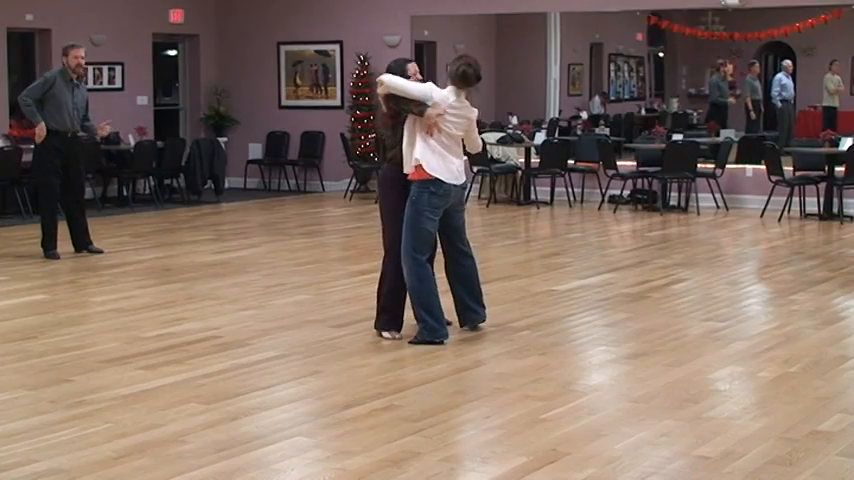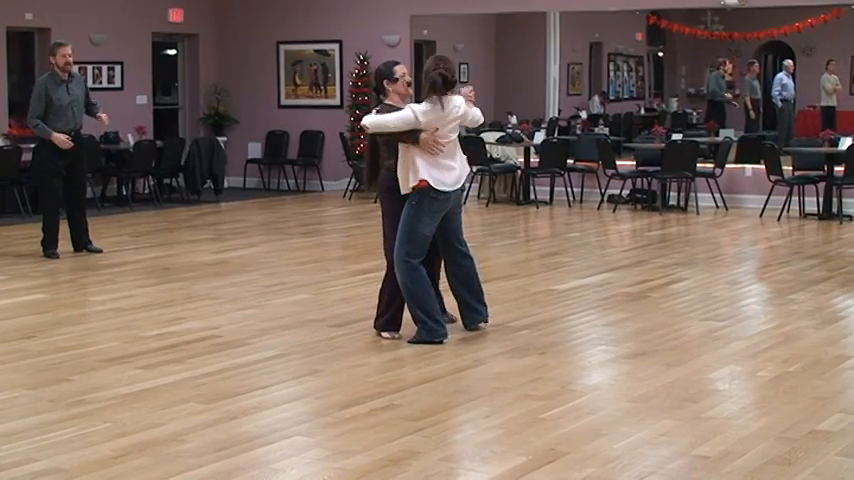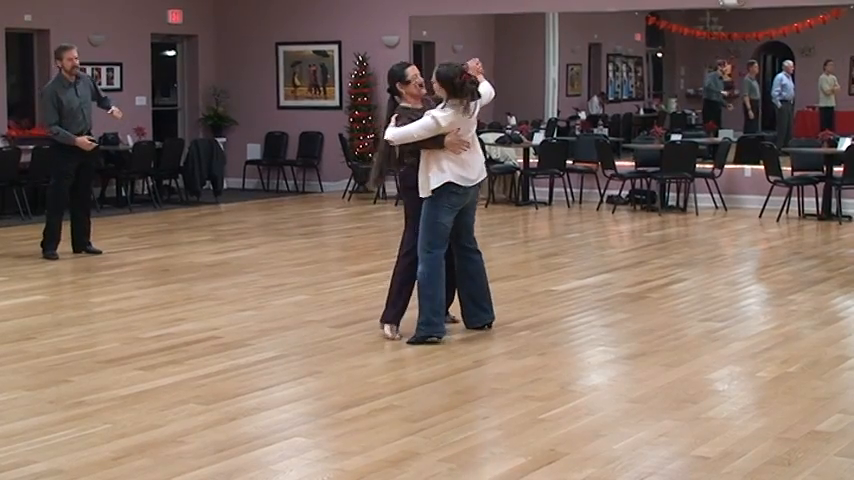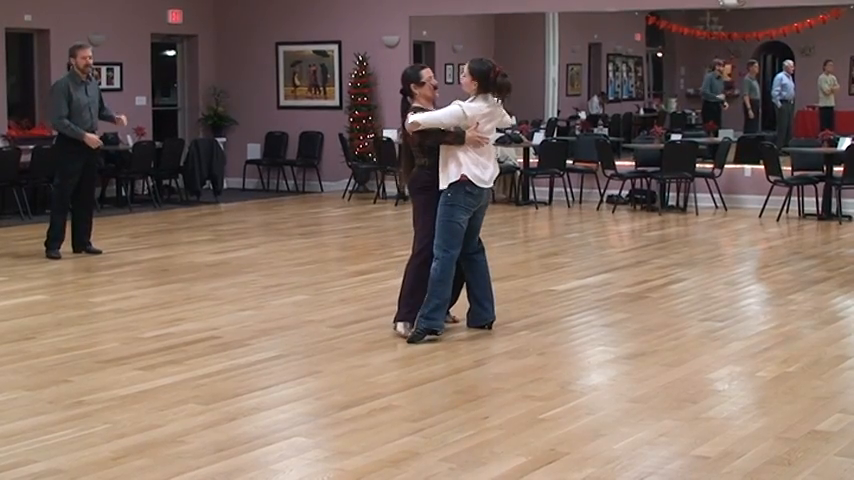
dt=0.4s
person 1, frame 1
left shoulder: (434, 95)
right shoulder: (469, 112)
left elbow: (386, 80)
right elbow: (475, 147)
left wrist: (383, 92)
left hip: (430, 185)
right hip: (455, 185)
left knee: (414, 256)
right knee: (459, 250)
left ankle: (432, 329)
right ankle: (473, 314)
person 1, frame 2
left shoulder: (418, 113)
right shoulder: (456, 106)
left elbow: (369, 124)
right elbow: (477, 119)
left wrist: (373, 115)
left hip: (428, 191)
right hip: (453, 188)
left knee: (407, 259)
right knee: (456, 250)
left ankle: (431, 329)
right ankle: (475, 314)
person 1, frame 3
left shoulder: (439, 118)
right shoulder: (472, 102)
left elbow: (393, 138)
right elbow: (489, 91)
left wrist: (393, 124)
right wrist: (478, 75)
left hip: (445, 187)
right hip: (470, 184)
left knee: (430, 254)
right knee: (466, 248)
left ankle: (431, 326)
right ankle: (480, 315)
person 1, frame 4
left shoulder: (463, 110)
right shoulder: (494, 107)
left elbow: (419, 120)
right elbow: (506, 122)
left wrist: (410, 125)
left hip: (462, 186)
right hip: (482, 186)
left knee: (444, 253)
right knee: (471, 249)
left ankle: (430, 321)
right ankle: (483, 314)
person 2, frame 1
left shoulder: (413, 103)
right shoulder: (393, 103)
right wrist: (424, 110)
right hip: (396, 182)
right knee: (397, 250)
right ankle: (387, 322)
person 2, frame 2
right shoulder: (384, 112)
right elbow: (388, 129)
right wrist: (418, 137)
right hip: (396, 188)
left knee: (430, 249)
right ankle: (386, 322)
person 2, frame 3
left shoulder: (427, 103)
right shoulder: (402, 116)
right elbow: (412, 139)
right wrist: (442, 141)
right hip: (418, 184)
left knee: (448, 247)
right knee: (413, 249)
right ankle: (391, 318)
person 2, frame 4
left shoulder: (436, 108)
right shoulder: (415, 116)
right elbow: (428, 134)
right wrist: (463, 136)
right hip: (427, 186)
right knee: (425, 249)
right ankle: (405, 316)
person 3, frame 1
left shoulder: (82, 88)
right shoulder: (52, 79)
right elbow: (25, 99)
left wrist: (96, 130)
right wrist: (39, 122)
left hip: (72, 143)
right hip: (51, 143)
left knee: (76, 195)
right knee: (50, 197)
left ankle: (82, 242)
right ankle: (49, 246)
person 3, frame 2
left shoulder: (79, 81)
right shoulder: (43, 84)
left elbow: (89, 105)
right elbow: (33, 120)
left wrist: (98, 114)
right wrist: (52, 135)
left hip: (76, 142)
right hip: (52, 146)
left knee: (77, 195)
right knee: (52, 197)
left ankle: (82, 241)
right ankle: (49, 245)
person 3, frame 3
left shoulder: (85, 80)
right shoulder: (51, 90)
left elbow: (99, 98)
right elbow: (51, 127)
left wrist: (110, 107)
right wrist: (75, 141)
left hip: (88, 143)
right hip: (65, 147)
left knee: (83, 197)
right knee: (58, 197)
left ankle: (82, 242)
right ankle: (49, 245)
person 3, frame 4
left shoulder: (93, 83)
right shoulder: (63, 85)
left elbow: (100, 110)
right elbow: (59, 121)
left wrist: (114, 118)
right wrist: (83, 136)
left hip: (91, 145)
right hip: (70, 146)
left knee: (86, 197)
right knee: (62, 195)
left ankle: (82, 242)
right ankle: (53, 244)
